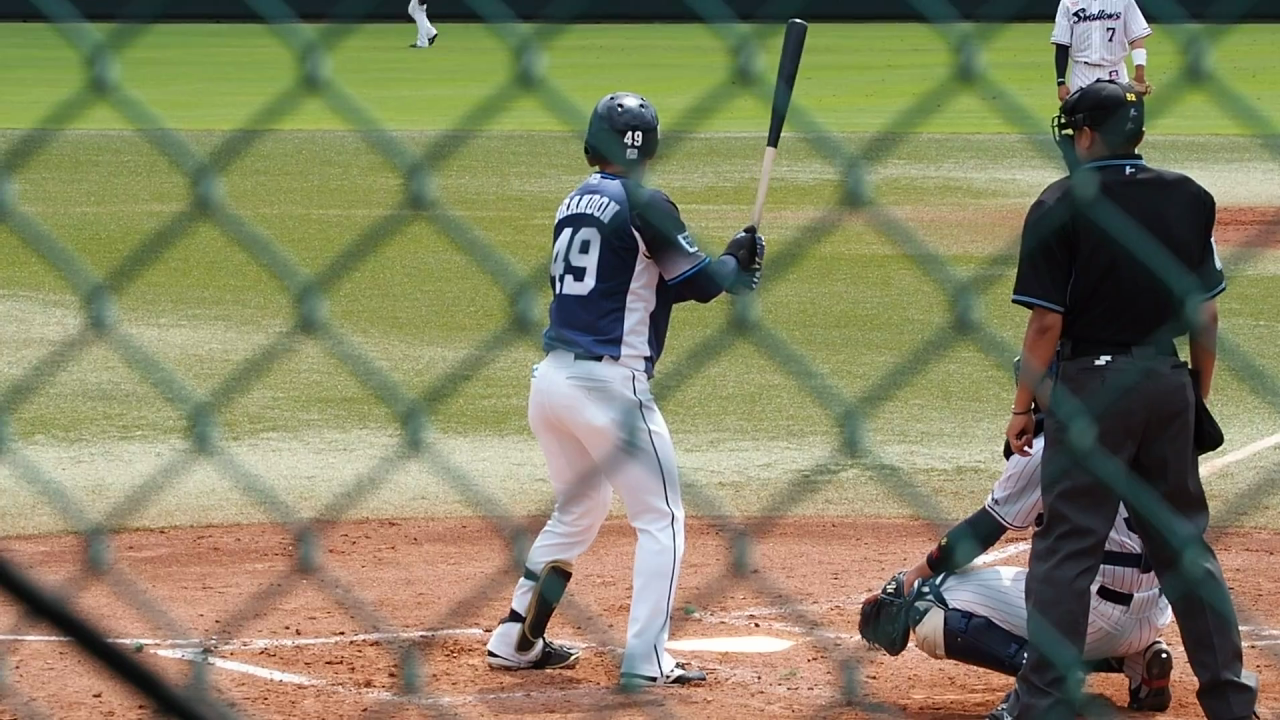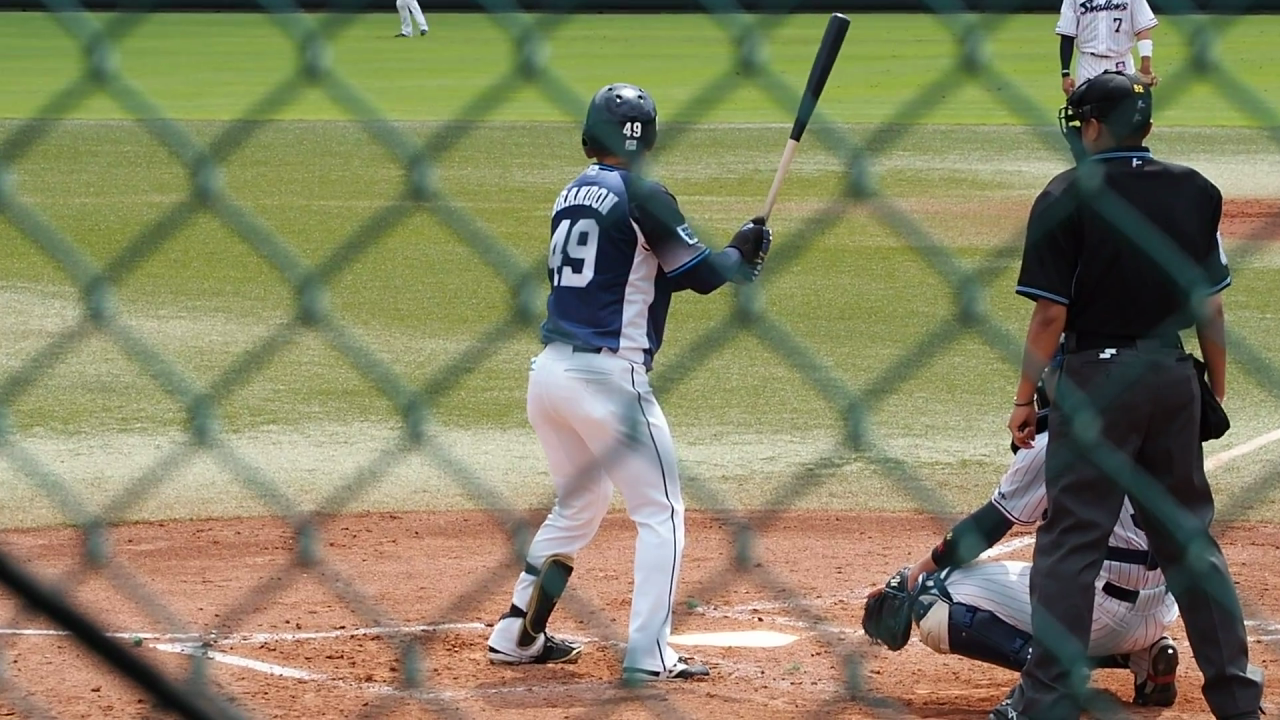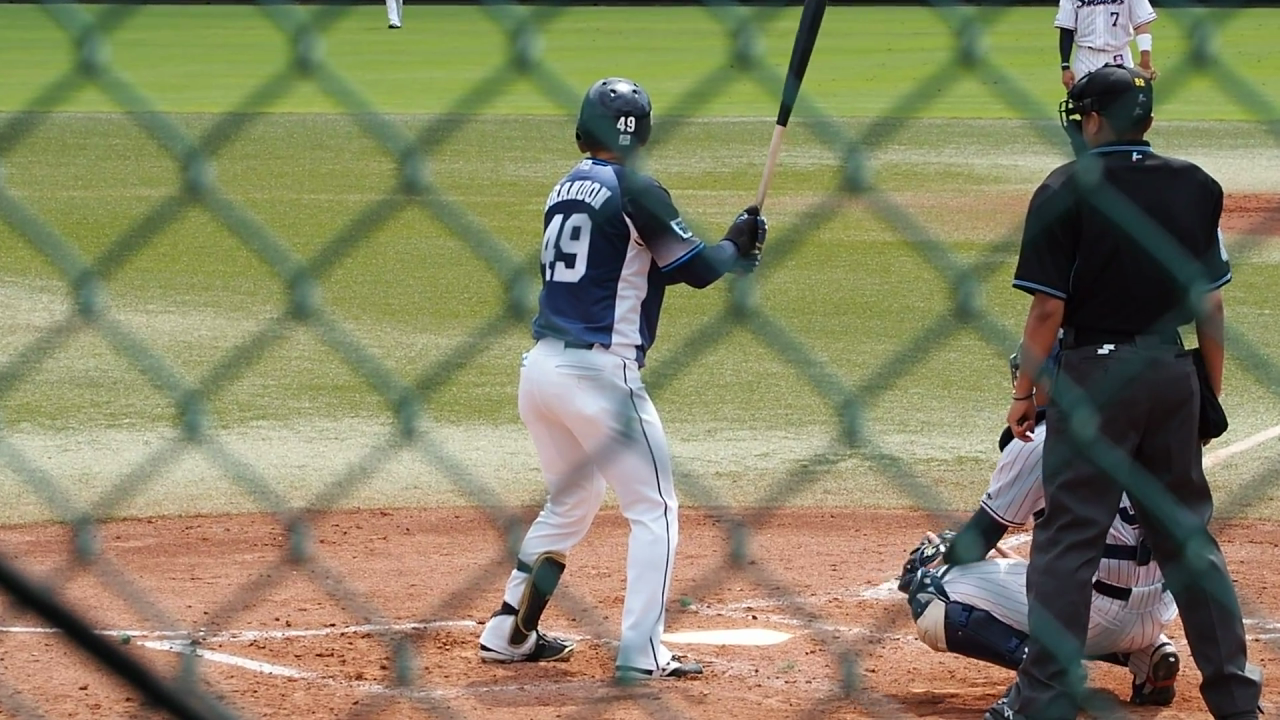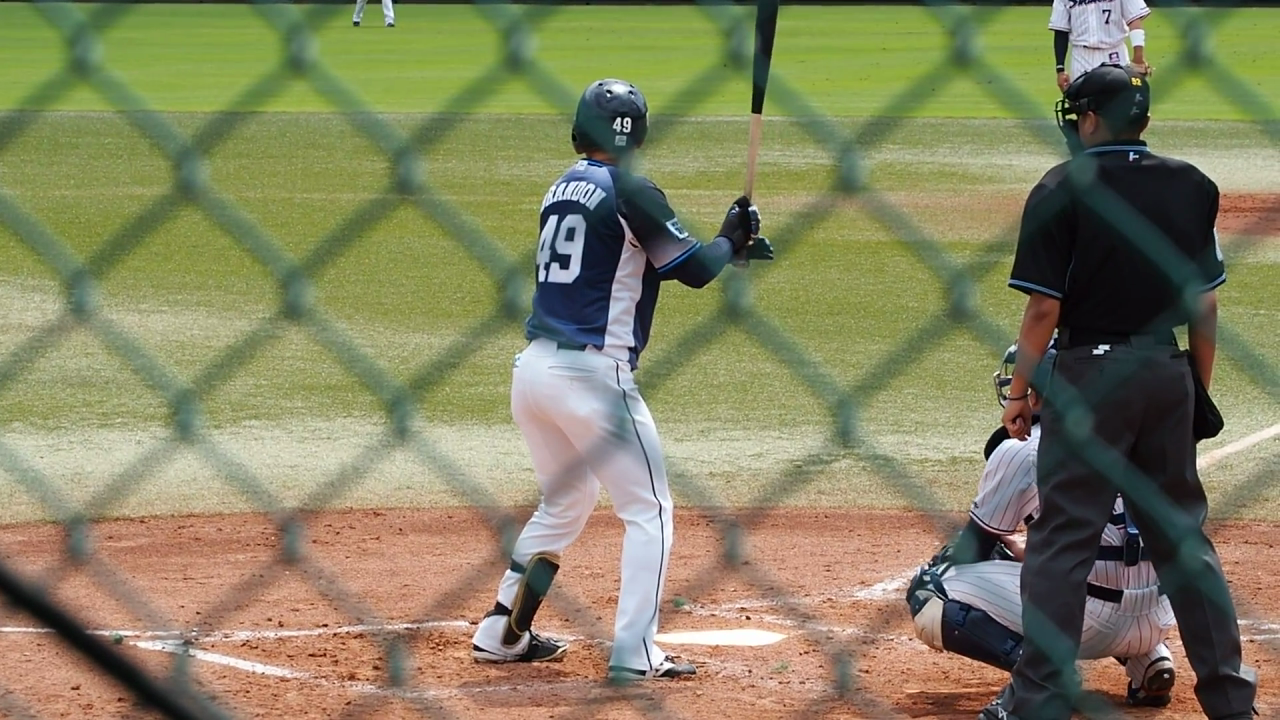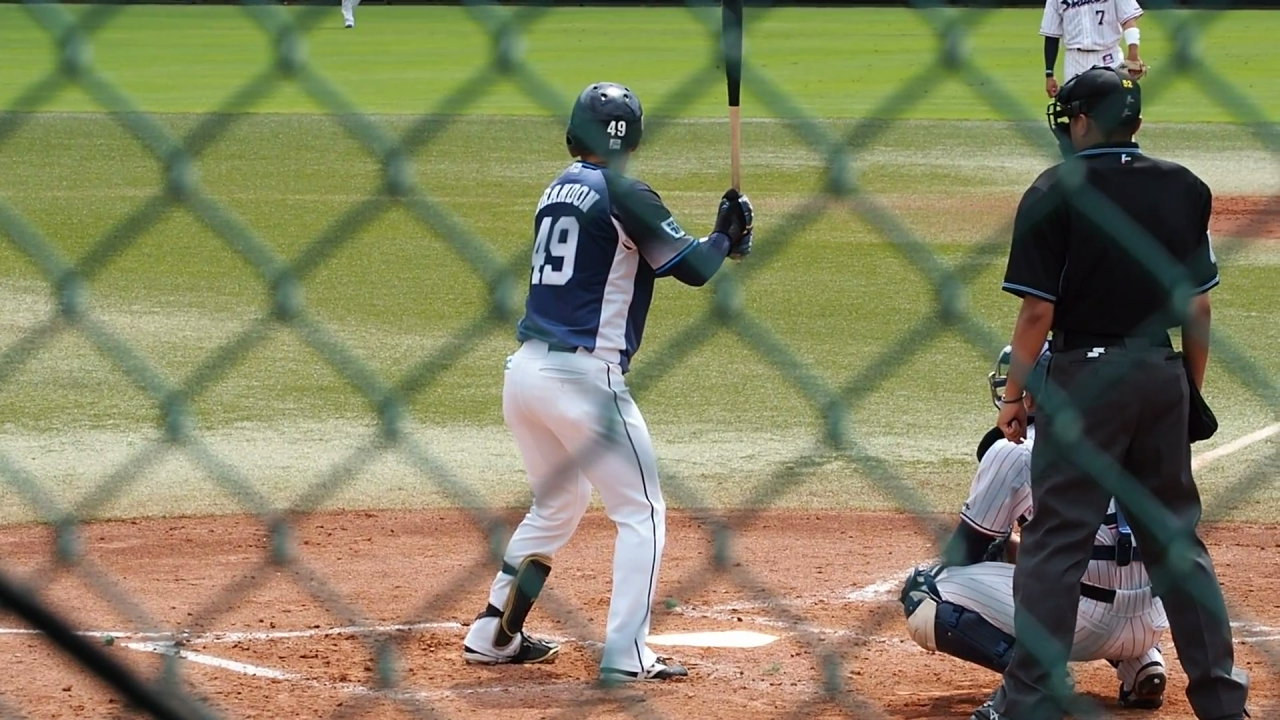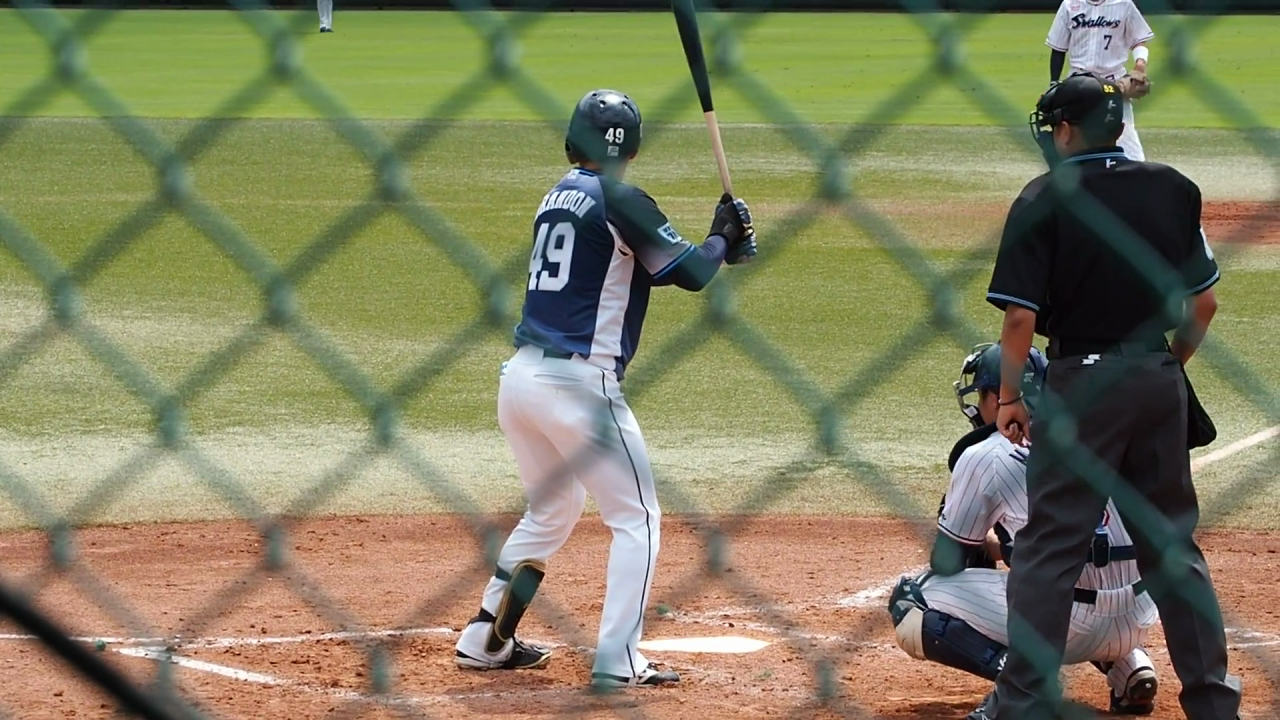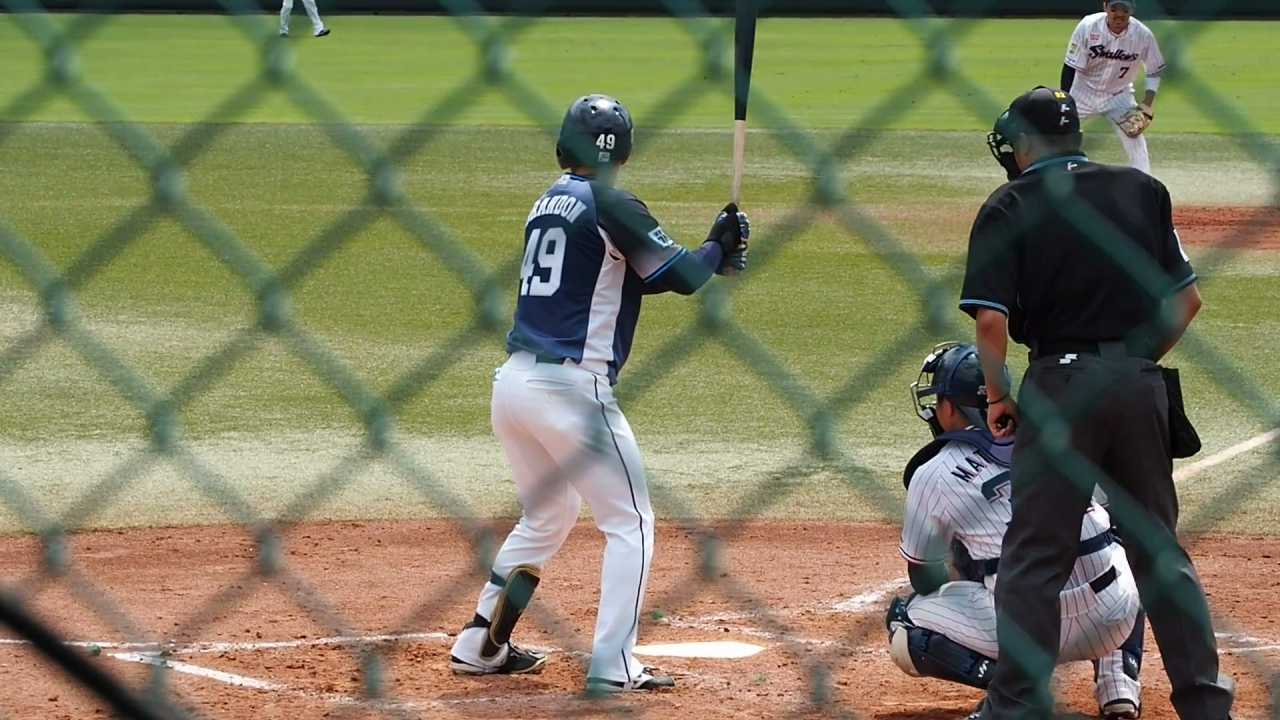
dt=0.4s
person 1, frame 1
left shoulder: (1061, 204)
right shoulder: (1189, 198)
left elbow: (1047, 321)
right elbow: (1205, 312)
left wrist: (1023, 405)
right wrist: (1198, 399)
left hip: (1093, 383)
right hip: (1168, 381)
left knee: (1066, 547)
right knee: (1183, 540)
person 1, frame 2
left shoulder: (1068, 196)
right shoulder: (1196, 191)
left elbow: (1051, 314)
right elbow: (1211, 305)
left wrist: (1024, 399)
right wrist: (1216, 391)
left hip: (1098, 376)
right hip: (1174, 375)
left knee: (1071, 540)
right knee: (1188, 535)
person 1, frame 3
left shoulder: (1066, 189)
right shoulder: (1197, 186)
left elbow: (1048, 308)
right elbow: (1210, 302)
left wrist: (1023, 391)
right wrist: (1212, 391)
left hip: (1095, 374)
right hip: (1174, 372)
left knee: (1068, 537)
right knee: (1187, 531)
person 1, frame 4
left shoulder: (1062, 188)
right shoulder: (1192, 186)
left elbow: (1044, 307)
right elbow: (1204, 302)
left wrist: (1019, 390)
right wrist: (1199, 390)
left hip: (1090, 372)
right hip: (1167, 372)
left knee: (1062, 538)
right knee: (1181, 532)
person 1, frame 5
left shoulder: (1055, 190)
right shoulder: (1185, 188)
left elbow: (1038, 309)
right elbow: (1198, 305)
left wrist: (1014, 393)
right wrist: (1192, 390)
left hip: (1085, 376)
right hip: (1162, 374)
left knee: (1056, 539)
right knee: (1175, 535)
person 1, frame 6
left shoulder: (1044, 199)
right shoulder: (1174, 189)
left elbow: (1021, 316)
right elbow: (1203, 303)
left wrist: (1009, 397)
left hip: (1083, 381)
right hip: (1159, 381)
left knee: (1050, 546)
right knee: (1171, 543)
person 1, frame 7
left shoulder: (1011, 205)
right shoulder: (1143, 189)
left elbow: (991, 319)
right elbow: (1187, 300)
left wrist: (998, 395)
left hip: (1062, 383)
right hip: (1140, 382)
left knee: (1035, 555)
right knee: (1158, 544)
person 2, frame 1
left shoulder: (573, 203)
right shoulder: (644, 205)
right elbow: (700, 285)
left wrist: (724, 269)
right wrist: (737, 260)
left hip: (551, 377)
right hip: (609, 385)
left knee: (575, 513)
right knee: (662, 519)
left ankle: (515, 640)
right ankle: (645, 660)
person 2, frame 2
left shoulder: (571, 194)
right shoulder: (642, 196)
right elbow: (701, 276)
left wrist: (724, 262)
right wrist: (742, 250)
left hip: (550, 370)
right hip: (607, 377)
left knee: (576, 506)
right knee: (661, 513)
left ankle: (517, 634)
right ankle: (648, 656)
person 2, frame 3
left shoulder: (565, 187)
right shoulder: (635, 191)
right elbow: (697, 269)
left wrist: (725, 252)
right wrist: (737, 242)
left hip: (541, 366)
right hip: (599, 372)
left knee: (569, 503)
right knee: (654, 509)
left ankle: (508, 632)
right ankle: (641, 653)
person 2, frame 4
left shoulder: (560, 188)
right shoulder: (630, 193)
right elbow: (694, 270)
left wrist: (730, 247)
right wrist: (730, 237)
left hip: (534, 367)
right hip: (592, 374)
left knee: (563, 504)
right knee: (649, 511)
left ankle: (502, 633)
right ankle: (634, 655)
person 2, frame 5
left shoulder: (557, 190)
right shoulder: (625, 196)
right elbow: (693, 269)
left wrist: (717, 240)
right wrist: (725, 233)
left hip: (526, 369)
right hip: (583, 376)
left knee: (555, 506)
right knee: (642, 512)
left ankle: (492, 633)
right ankle: (626, 655)
person 2, frame 6
left shoulder: (557, 196)
right shoulder: (621, 202)
right elbow: (691, 273)
left wrist: (719, 246)
right wrist: (723, 237)
left hip: (521, 375)
right hip: (577, 382)
left knee: (550, 511)
right knee: (636, 517)
left ankle: (486, 640)
right ankle: (618, 661)
person 2, frame 7
left shoulder: (548, 202)
right shoulder: (611, 206)
right elbow: (683, 277)
left wrist: (709, 253)
right wrist: (718, 245)
left hip: (514, 381)
right hip: (570, 387)
left knee: (545, 517)
right knee: (630, 521)
left ankle: (480, 644)
right ankle: (612, 666)
person 3, frame 1
left shoulder: (1044, 450)
left elbow: (979, 532)
left wrist: (910, 579)
left hip: (1094, 616)
right hip: (1151, 618)
left knee: (928, 600)
right ankle: (1136, 660)
person 3, frame 2
left shoulder: (1052, 444)
left elbow: (985, 527)
left wrist: (916, 573)
left hip: (1103, 610)
right hip: (1157, 613)
left knee: (932, 595)
right ankle: (1143, 654)
person 3, frame 3
left shoulder: (1037, 442)
left elbow: (982, 533)
left wrist: (935, 564)
right wrist: (1013, 562)
left hip: (1094, 610)
right hip: (1156, 612)
left knee: (930, 592)
right ankle: (1145, 654)
person 3, frame 4
left shoulder: (1020, 449)
left elbow: (974, 547)
left wrist: (950, 561)
left hip: (1092, 619)
right hip: (1156, 620)
left knee: (929, 591)
right ankle: (1149, 660)
person 3, frame 5
left shoulder: (1014, 450)
left elbow: (964, 552)
left hip: (1082, 622)
right hip: (1149, 623)
left knee: (924, 592)
right ankle: (1140, 662)
person 3, frame 6
left shoulder: (984, 455)
left elbow: (947, 564)
left hip: (1064, 624)
right hip: (1136, 623)
left knee: (911, 602)
right ankle: (1129, 666)
person 3, frame 7
left shoulder: (934, 474)
left elbow: (925, 581)
left wrist: (959, 568)
right hip: (1116, 618)
left knee: (906, 625)
right knee: (1117, 550)
right ankle: (1120, 685)
